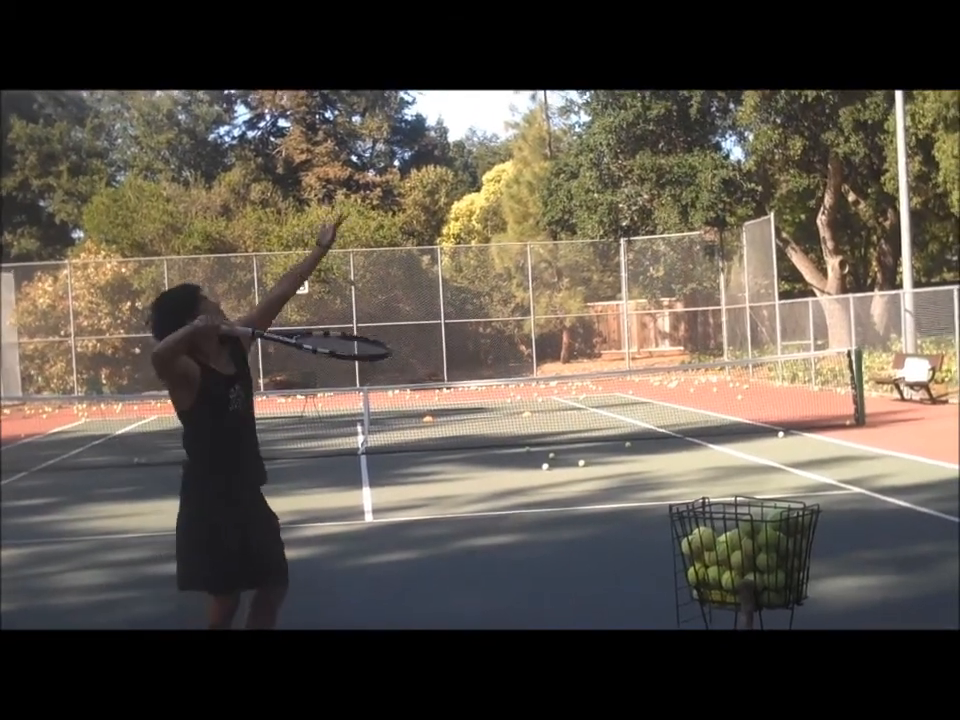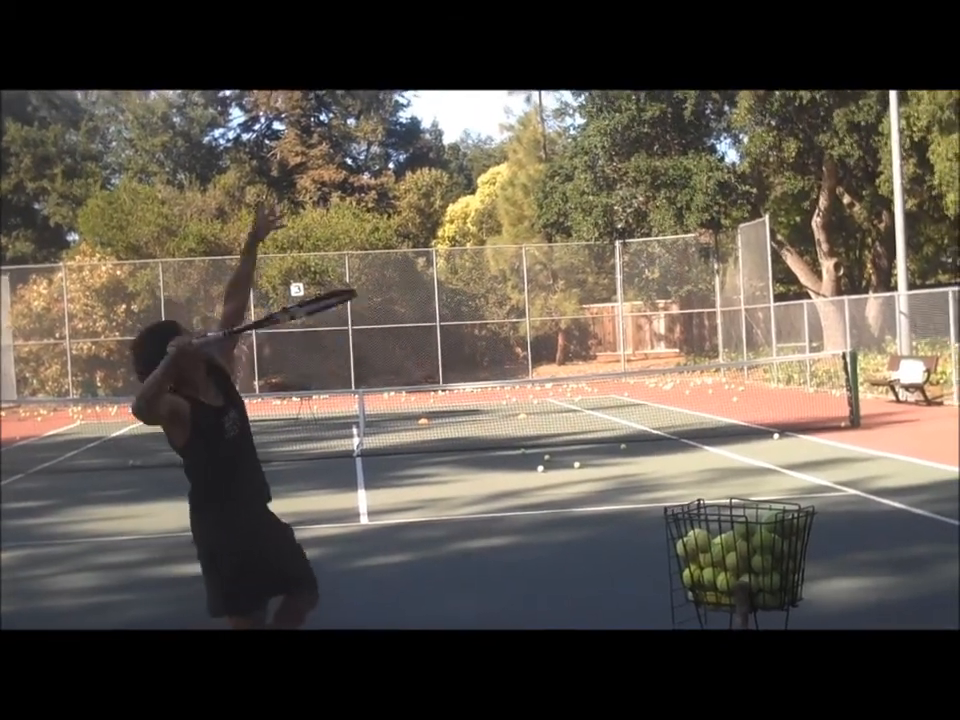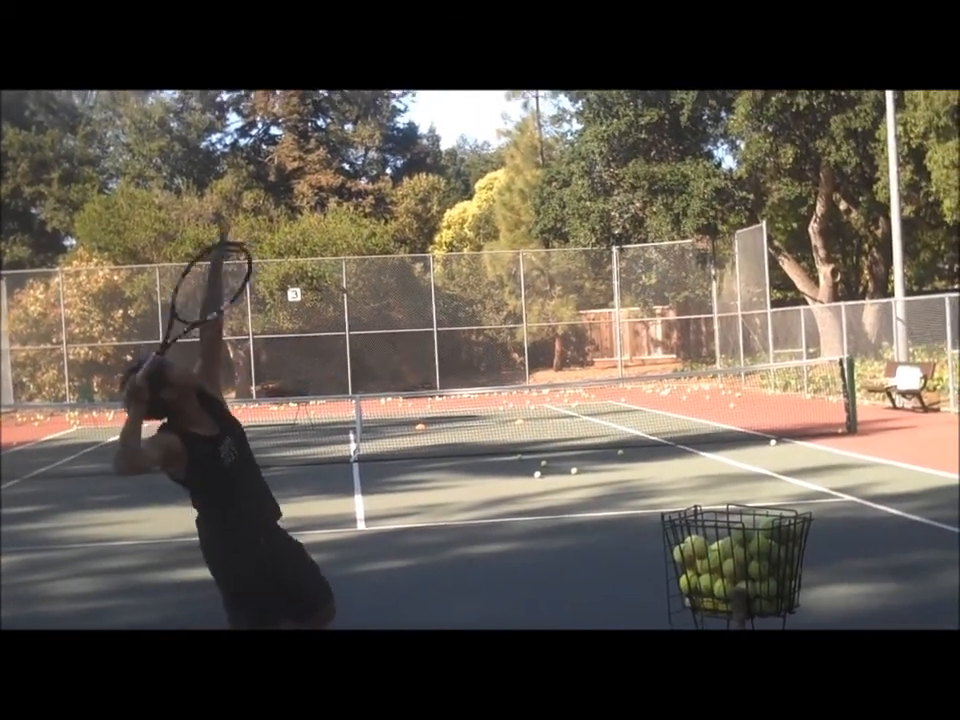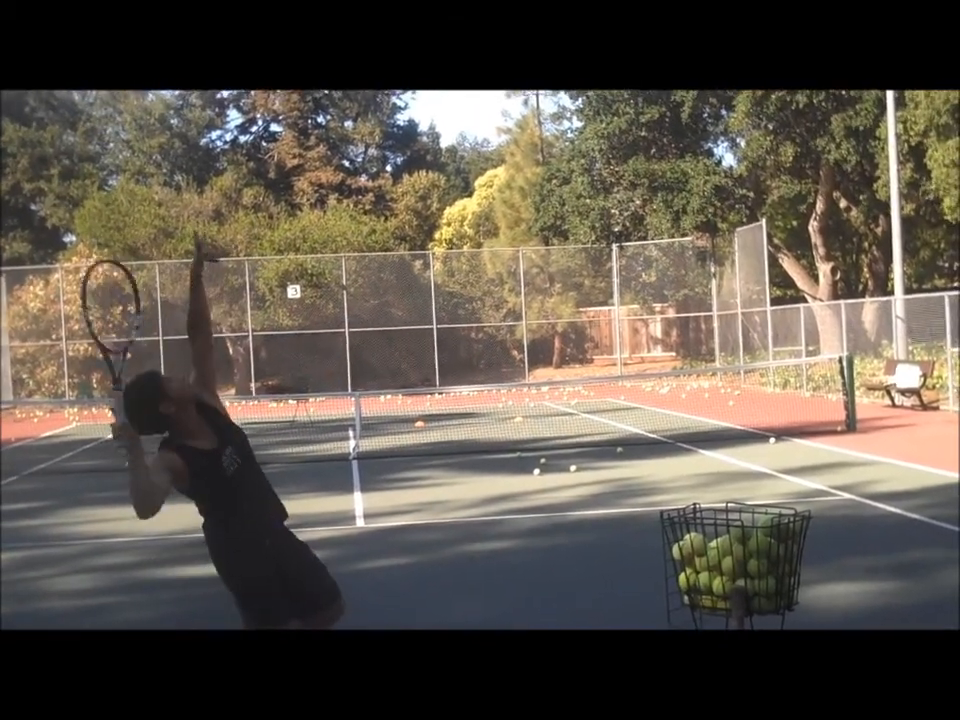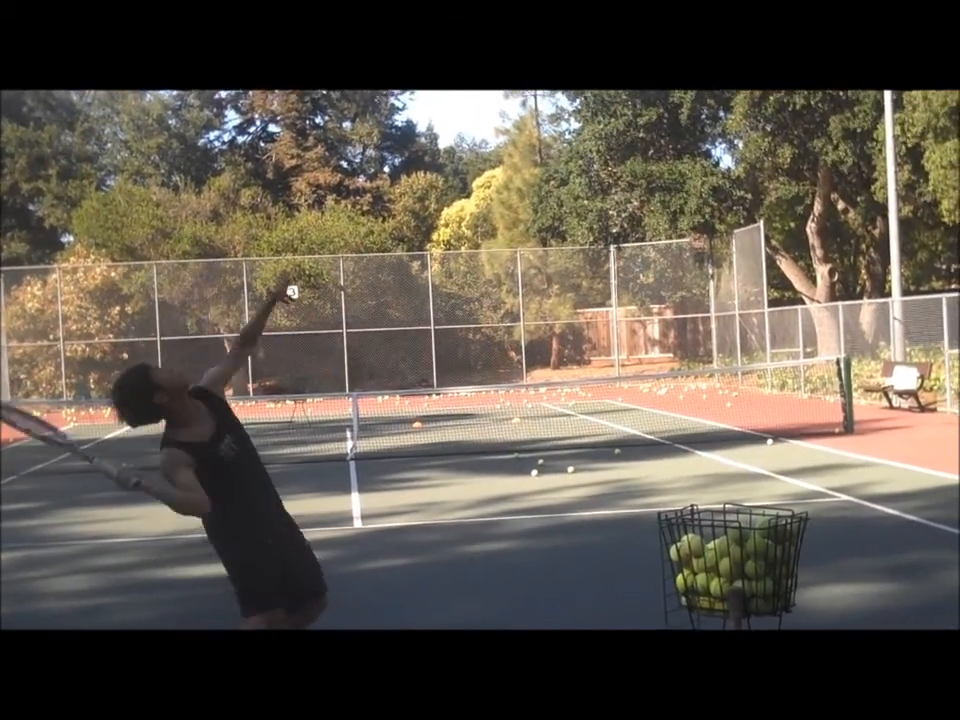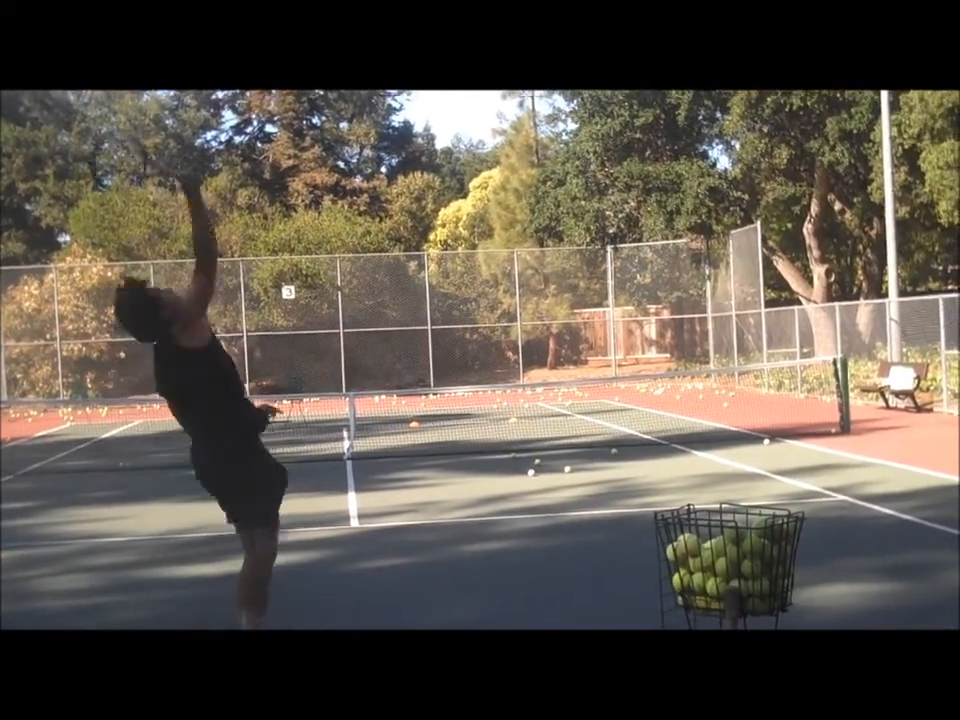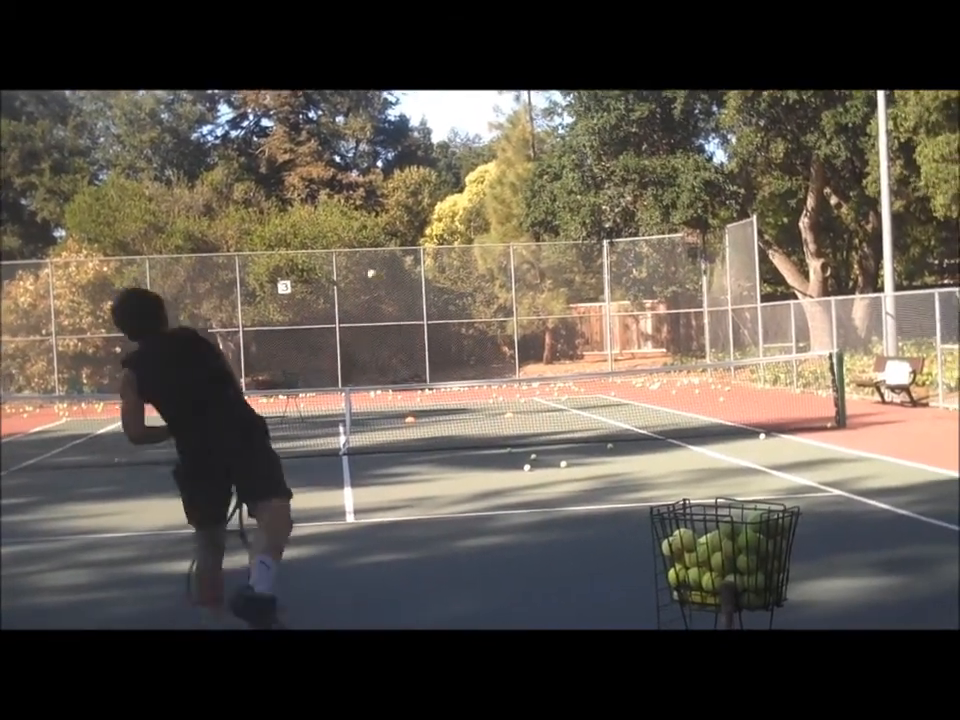
dt=0.2s
person 1, frame 1
left shoulder: (234, 344)
right shoulder: (186, 373)
left elbow: (277, 295)
right elbow: (160, 356)
left wrist: (319, 251)
right wrist: (195, 329)
left hip: (248, 496)
right hip: (210, 502)
left knee: (272, 586)
right knee: (225, 600)
person 1, frame 2
left shoulder: (217, 366)
right shoulder: (175, 409)
left elbow: (235, 298)
right elbow: (141, 409)
left wrist: (253, 242)
right wrist: (170, 362)
left hip: (255, 514)
right hip: (219, 523)
left knee: (303, 593)
right knee: (250, 616)
person 1, frame 3
left shoulder: (208, 395)
right shoulder: (171, 444)
left elbow: (210, 326)
right elbow: (126, 464)
left wrist: (217, 265)
right wrist: (135, 410)
left hip: (266, 533)
right hip: (231, 545)
left knee: (319, 610)
person 1, frame 4
left shoulder: (206, 403)
right shoulder: (172, 459)
left elbow: (199, 335)
right elbow: (145, 506)
left wrist: (197, 274)
right wrist: (133, 450)
left hip: (272, 534)
right hip: (238, 548)
left knee: (327, 608)
person 1, frame 5
left shoulder: (206, 396)
right shoulder: (175, 454)
left elbow: (238, 352)
right elbow: (200, 505)
left wrist: (269, 306)
right wrist: (149, 485)
left hip: (272, 522)
right hip: (238, 537)
left knee: (310, 603)
right knee: (265, 620)
person 1, frame 6
left shoulder: (168, 365)
right shoulder: (182, 324)
right elbow: (208, 258)
left wrist: (250, 410)
right wrist: (194, 197)
left hip: (216, 458)
right hip: (236, 458)
left knee: (259, 542)
right knee: (262, 548)
left ankle: (250, 618)
right ankle: (250, 621)
person 1, frame 7
left shoulder: (132, 370)
right shoulder: (190, 339)
left elbow: (134, 433)
left hip: (197, 455)
right hip: (242, 435)
left knee: (209, 542)
right knee: (274, 510)
right ankle: (260, 588)
